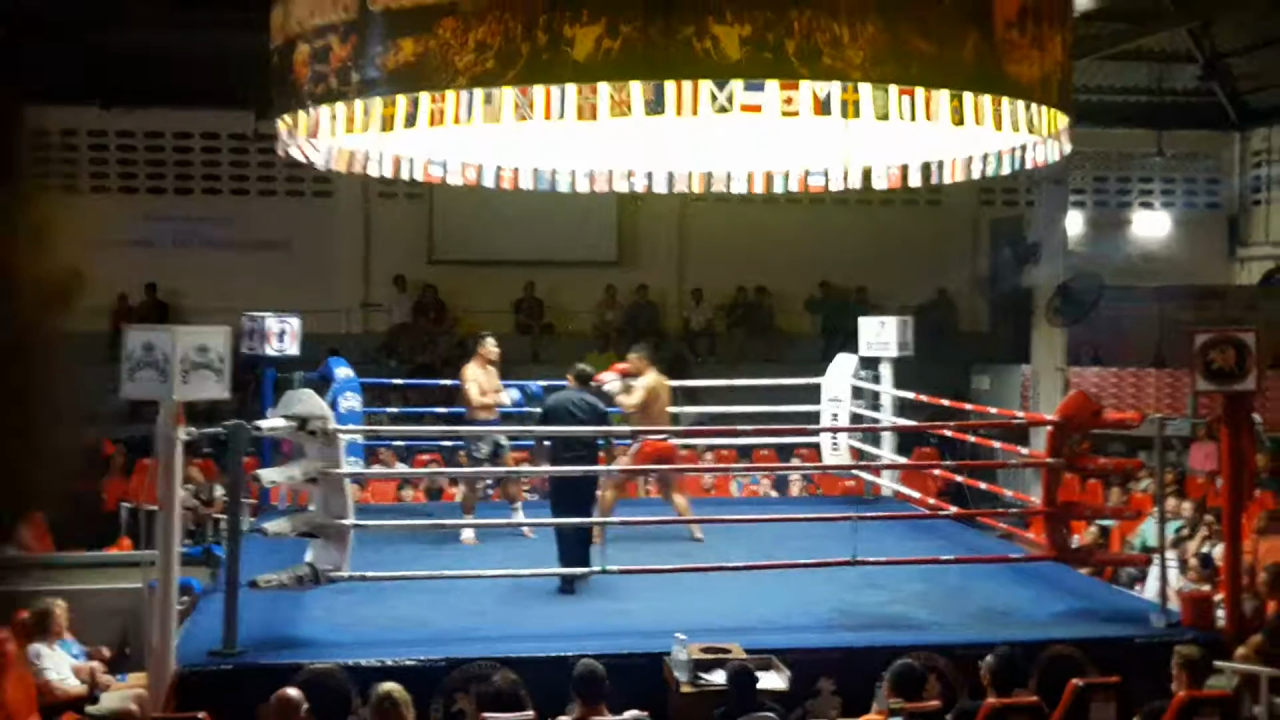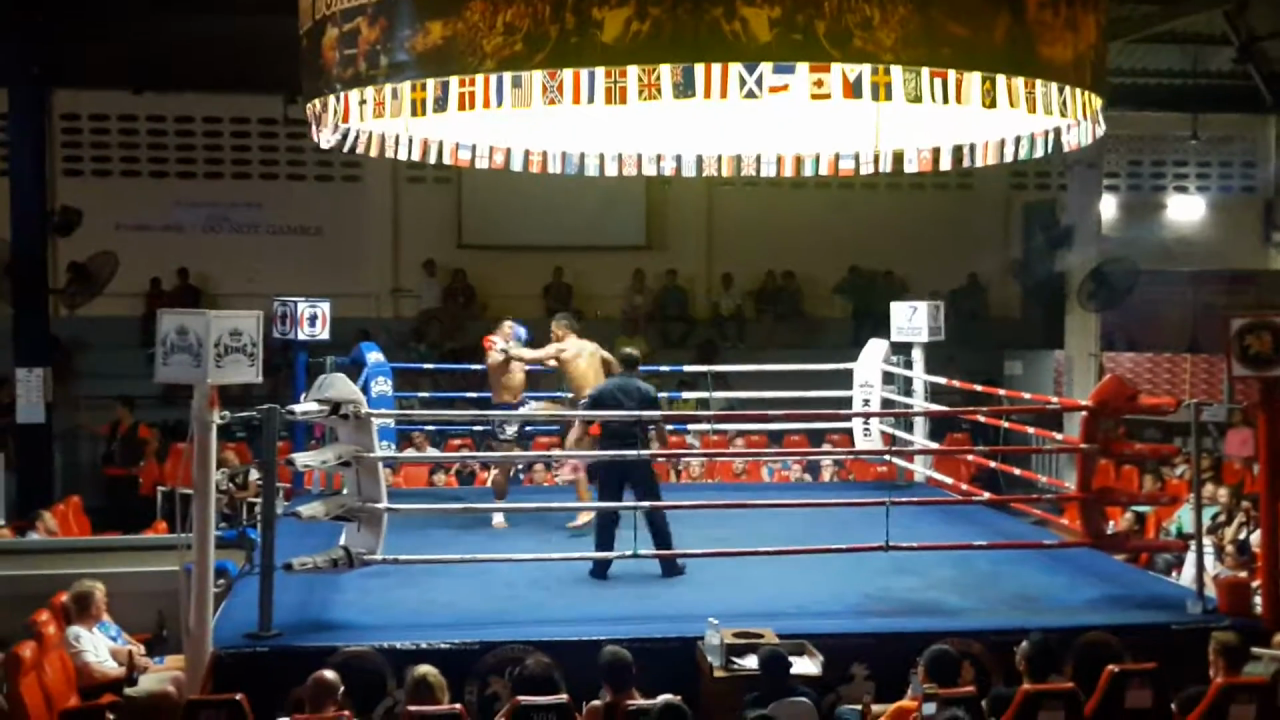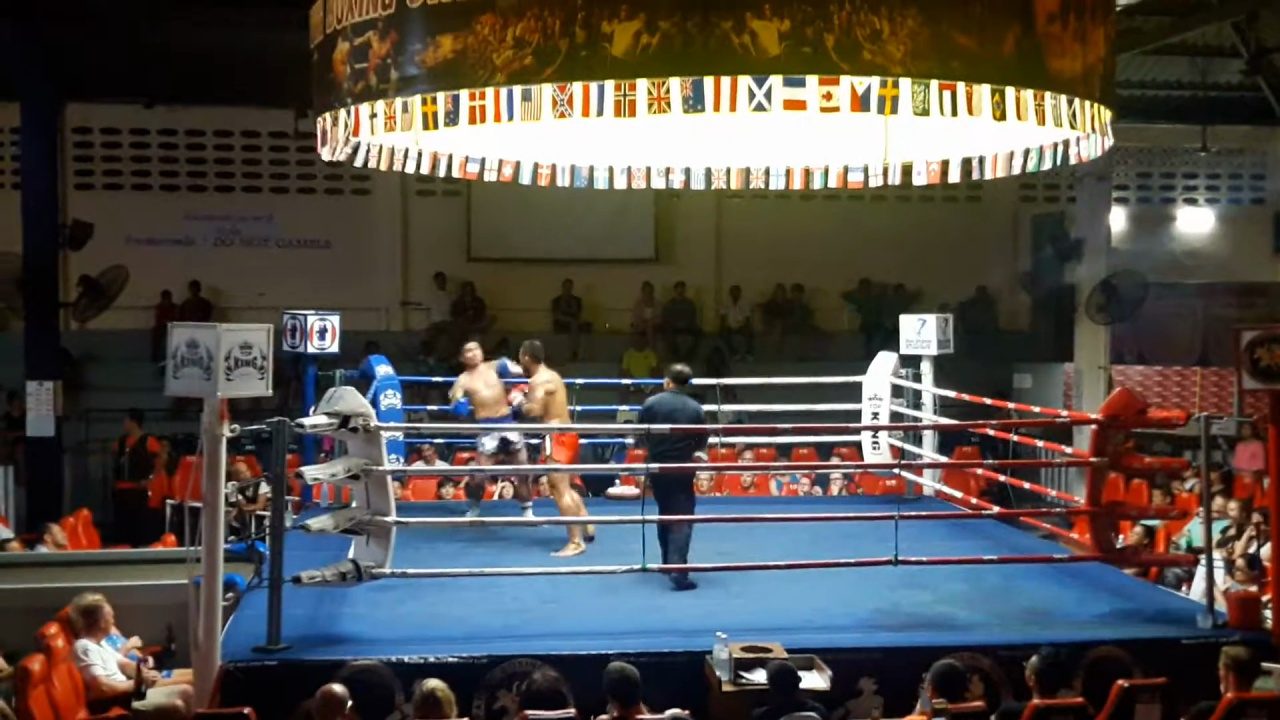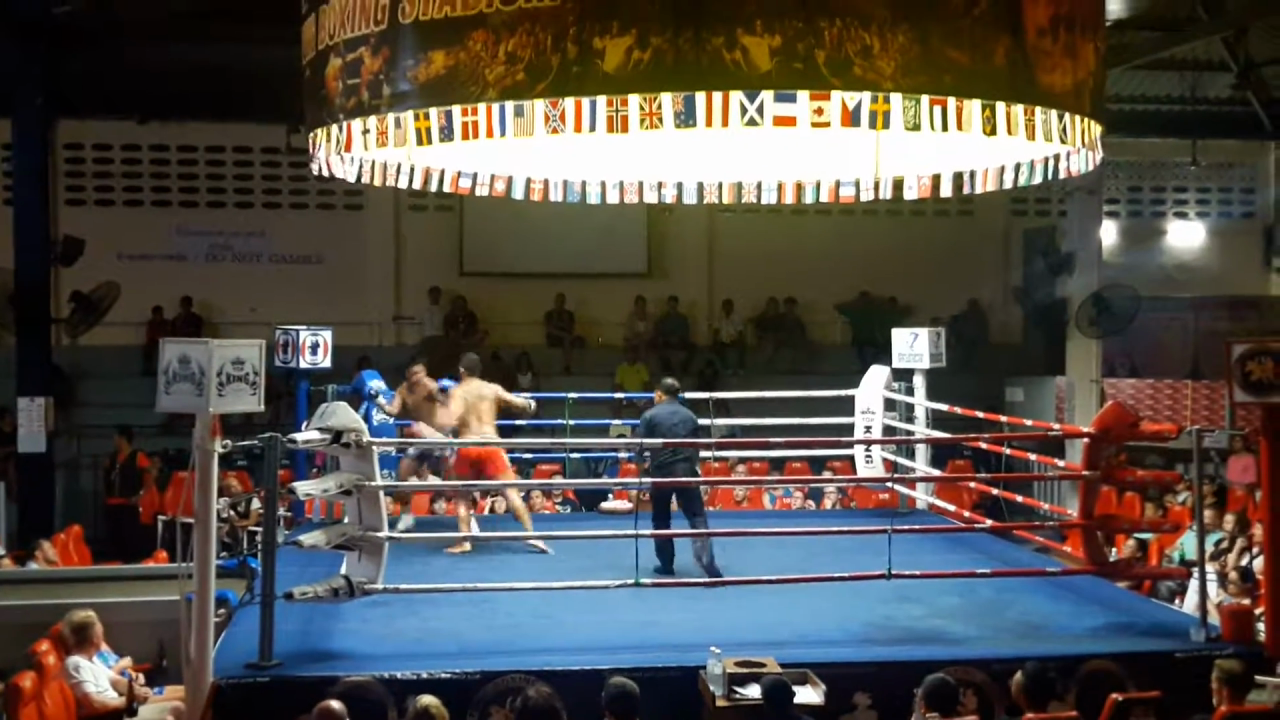
dt=0.5s
person 1, frame 1
left shoulder: (552, 402)
right shoulder: (598, 406)
left hip: (561, 469)
right hip: (588, 469)
left knee: (563, 521)
right knee: (583, 518)
left ankle: (568, 578)
right ankle: (581, 567)
person 1, frame 2
left shoulder: (600, 391)
right shoulder: (648, 391)
left elbow: (582, 424)
right elbow: (659, 427)
right wrist: (665, 450)
left hip: (609, 459)
right hip: (639, 458)
left knee: (607, 511)
right knee: (653, 509)
left ankle: (600, 566)
right ankle: (668, 563)
person 1, frame 3
left shoulder: (651, 403)
right shoulder: (695, 409)
left elbow: (640, 436)
right elbow: (702, 443)
right hip: (681, 470)
left knee: (666, 514)
right knee: (682, 519)
left ankle: (669, 562)
right ankle: (677, 572)
person 1, frame 4
left shoulder: (651, 415)
right shoulder: (690, 416)
right elbow: (696, 447)
left hip: (661, 473)
right hip: (687, 471)
left knee: (661, 520)
right knee: (697, 518)
left ankle: (666, 565)
right ankle: (708, 563)
person 2, frame 1
left shoulder: (645, 382)
right shoulder: (661, 381)
left elbow: (631, 406)
left wrist: (615, 391)
right wrist: (622, 384)
left hip: (648, 445)
right hip: (664, 445)
left knee: (610, 485)
right knee: (673, 493)
left ankle: (597, 533)
right ankle: (695, 530)
person 2, frame 2
left shoulder: (562, 348)
right shoulder: (592, 346)
left elbow: (530, 356)
right elbow: (615, 368)
left wrist: (506, 349)
left knee: (573, 453)
left ankle: (586, 510)
person 2, frame 3
left shoulder: (539, 380)
right shoulder: (552, 375)
left elbow: (534, 411)
left wrist: (517, 402)
right wrist: (529, 393)
left hip: (558, 437)
right hip: (569, 435)
left knee: (560, 490)
right knee: (565, 486)
left ankle: (576, 541)
right ankle: (587, 530)
person 2, frame 4
left shoulder: (457, 392)
right shoulder: (493, 389)
left elbow: (450, 419)
right elbow: (518, 404)
right wrist: (529, 405)
left hip: (467, 449)
right hip: (491, 447)
left knee: (463, 497)
right knee: (511, 493)
left ankle: (463, 542)
right ankle: (531, 535)
person 3, frame 1
left shoulder: (492, 370)
right shoulder: (469, 371)
left elbow: (500, 394)
right elbow: (475, 402)
left wrist: (521, 394)
right wrist: (503, 400)
left hip: (495, 426)
right hip: (479, 429)
left knee: (510, 475)
right knee: (472, 482)
left ankle: (518, 519)
right ankle: (467, 529)
person 3, frame 2
left shoulder: (514, 352)
right shoulder: (495, 351)
right elbow: (495, 364)
left hip: (521, 406)
right hip: (505, 412)
right knee: (504, 466)
right ankle: (497, 513)
person 3, frame 3
left shoulder: (493, 367)
right shoulder: (462, 380)
left elbow: (519, 372)
right elbow: (456, 404)
left wrist: (510, 369)
right wrist: (457, 406)
left hip: (507, 423)
left knee: (523, 474)
right knee: (479, 478)
left ankle: (527, 513)
right ankle: (474, 510)
person 3, frame 4
left shoulder: (428, 385)
right shoulder: (403, 390)
right elbow: (393, 410)
right wrist: (378, 400)
left hip: (437, 435)
right hip: (419, 437)
right knee: (401, 479)
right ankle: (406, 516)
